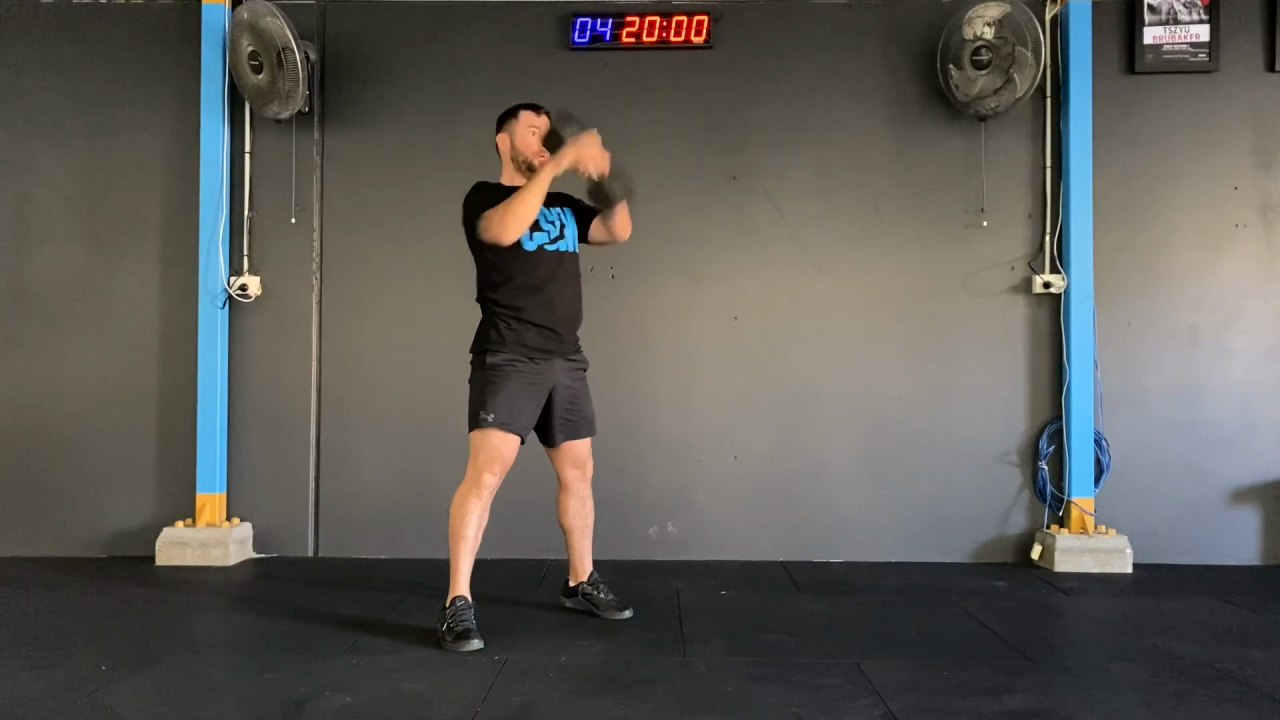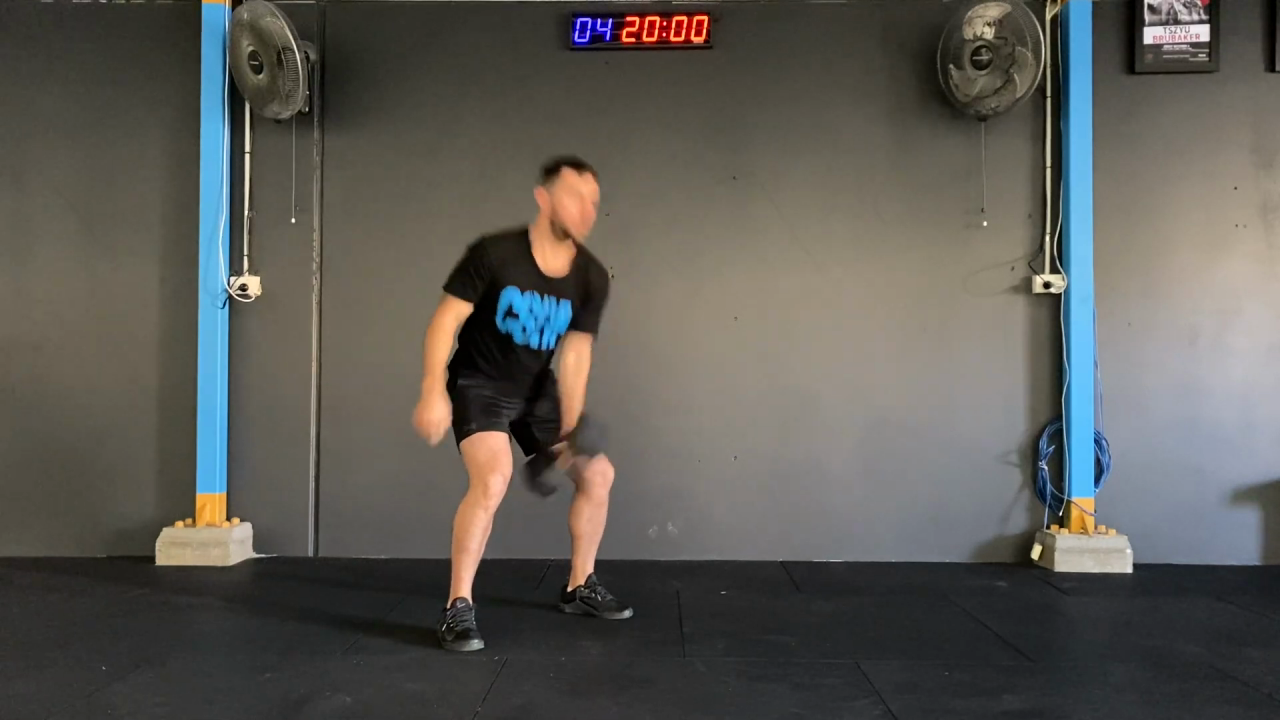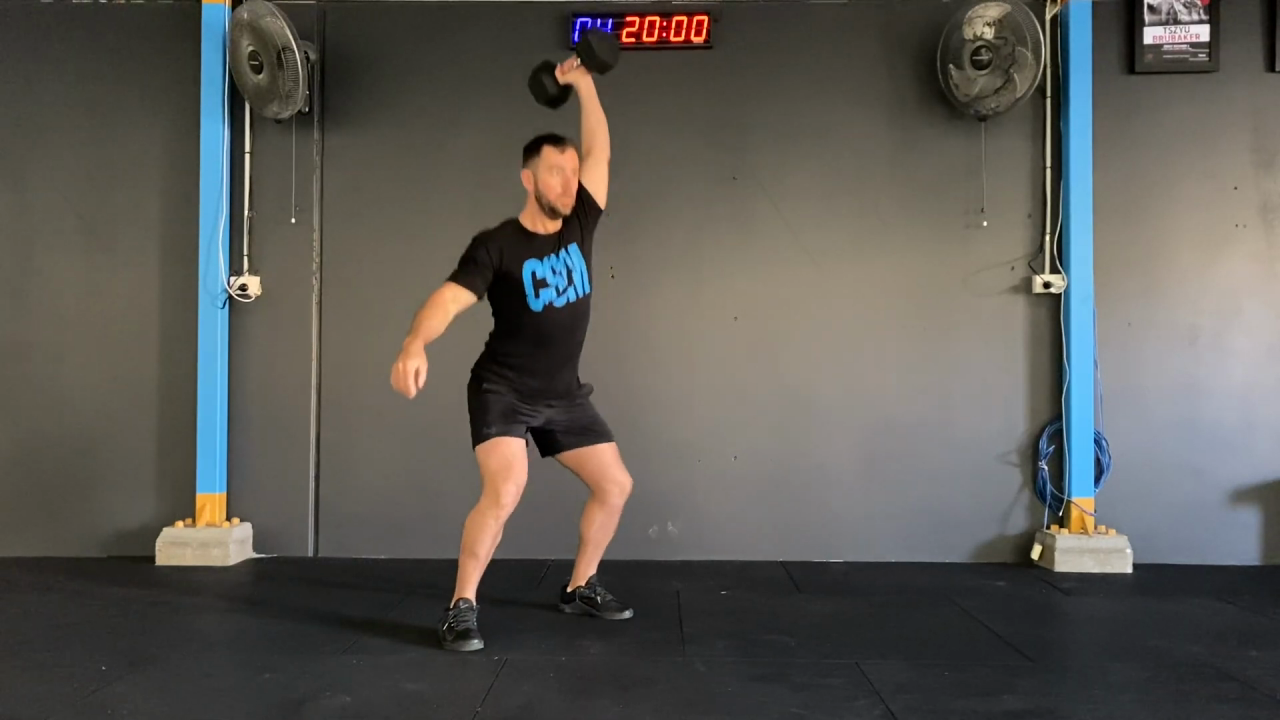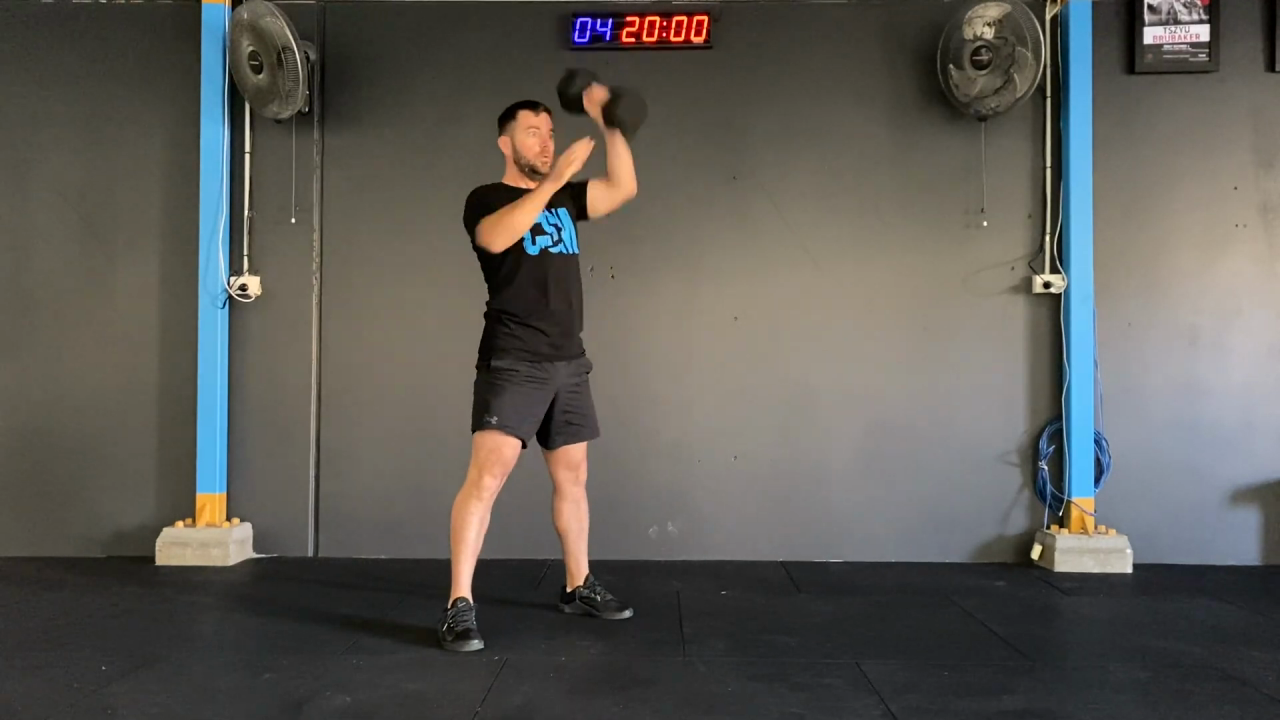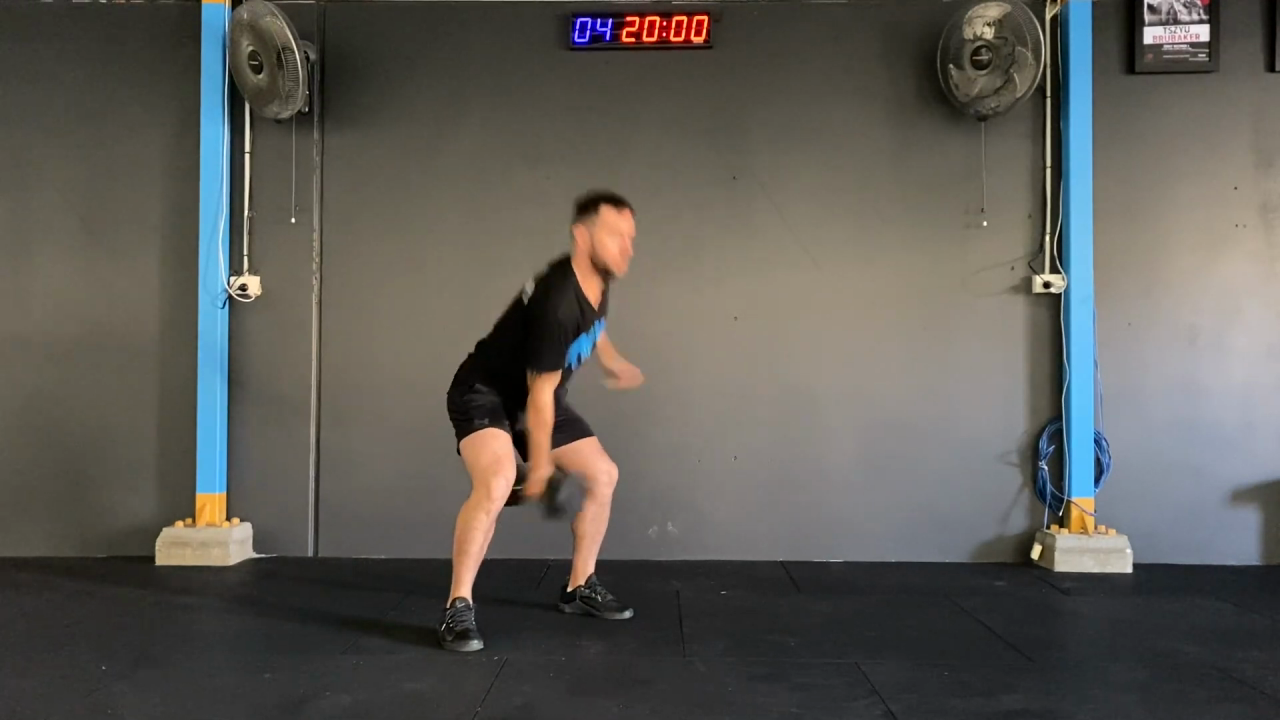
dt=1s
person 1, frame 1
left shoulder: (564, 204)
right shoulder: (487, 196)
left elbow: (618, 230)
right elbow: (501, 232)
left wrist: (603, 177)
right wrist: (560, 163)
left hip: (565, 359)
right hip: (507, 357)
left knee: (578, 473)
right knee: (486, 474)
left ankle: (581, 583)
right ankle: (457, 603)
person 1, frame 2
left shoulder: (592, 278)
right shoulder: (494, 253)
left elbow: (575, 352)
right elbow: (447, 319)
left wrist: (570, 429)
right wrist: (432, 391)
left hip: (537, 388)
right hip: (478, 385)
left knee: (596, 475)
right knee: (491, 481)
left ankle: (581, 586)
right ankle: (458, 607)
person 1, frame 3
left shoulder: (580, 224)
right shoulder: (497, 245)
left elbow: (601, 153)
right elbow: (447, 300)
left wrist: (584, 86)
right wrist: (415, 346)
left hip: (564, 394)
right hip: (504, 392)
left knee: (614, 486)
right knee: (503, 493)
left ankle: (581, 586)
right ankle: (461, 606)
person 1, frame 4
left shoulder: (562, 196)
right shoulder: (487, 199)
left elbow: (624, 188)
right elbow: (495, 239)
left wrist: (606, 123)
right wrist: (559, 172)
left hip: (568, 361)
right hip: (513, 361)
left knee: (572, 476)
right knee: (487, 478)
left ankle: (579, 586)
right ankle: (458, 605)
person 1, frame 5
left shoulder: (596, 280)
right shoulder: (555, 293)
right elbow: (540, 394)
left wrist: (612, 362)
right wrist: (540, 466)
left hip: (536, 396)
right hip: (485, 395)
left knee: (602, 475)
right knee: (495, 484)
left ankle: (579, 586)
right ankle: (458, 605)
